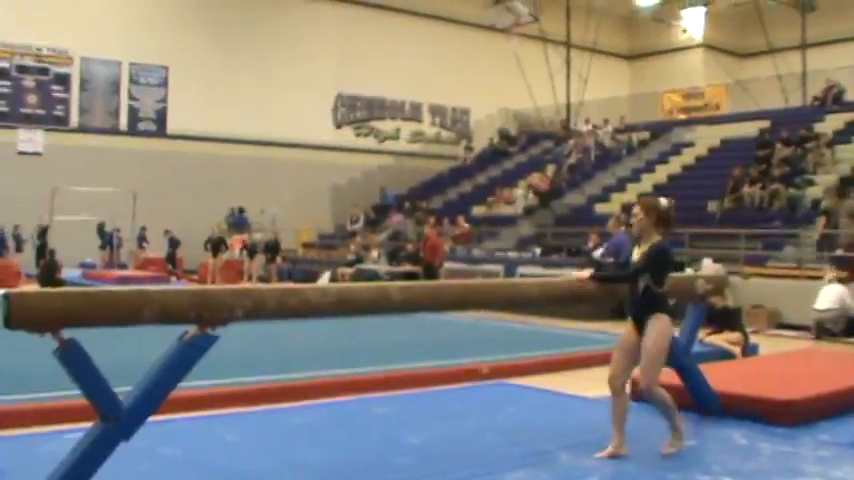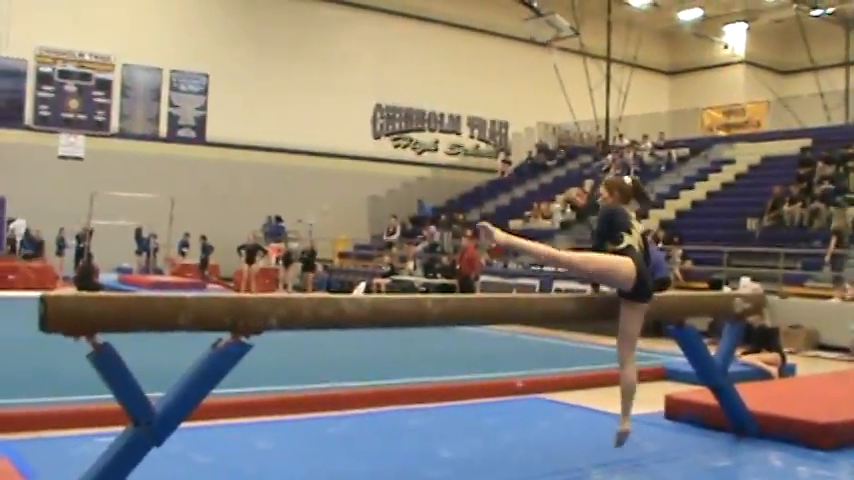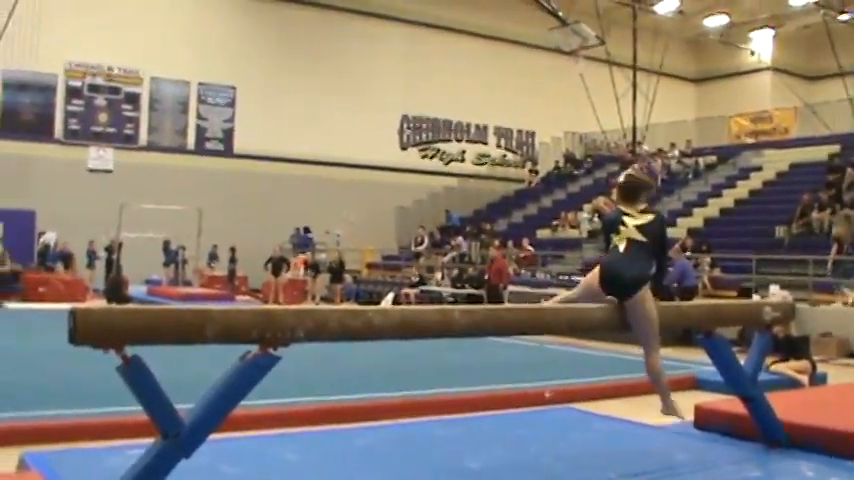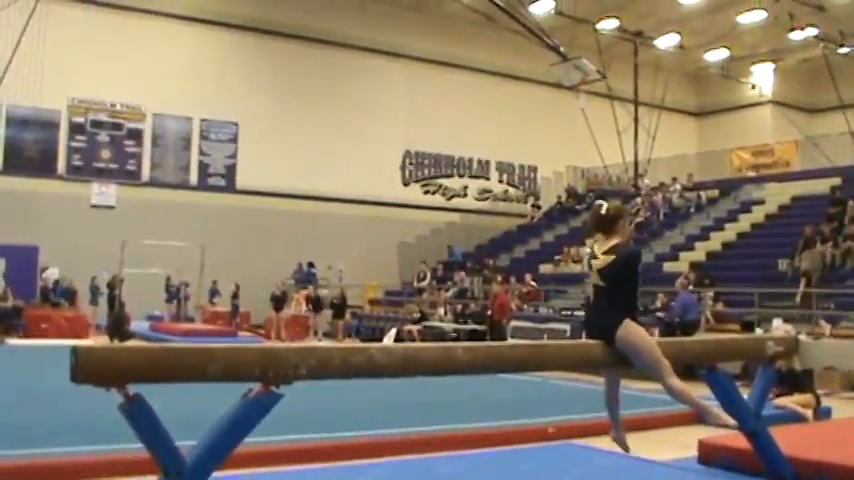
dt=0.5s
person 1, frame 1
left shoulder: (660, 249)
right shoulder: (638, 245)
left elbow: (629, 277)
right elbow: (628, 275)
left wrist: (592, 275)
right wrist: (592, 273)
left hip: (656, 318)
right hip: (636, 318)
left knee: (648, 385)
right knee: (615, 380)
left ankle: (677, 431)
right ankle: (618, 443)
person 1, frame 2
left shoulder: (610, 212)
right shoulder: (638, 225)
left elbow: (599, 246)
left wrist: (595, 279)
left hip: (628, 270)
right hip: (643, 287)
left knee: (563, 257)
right knee: (627, 357)
left ankle: (504, 240)
right ankle: (625, 419)
person 1, frame 3
left shoulder: (610, 218)
right shoulder: (659, 220)
right elbow: (662, 261)
right wrist: (655, 292)
left hip: (608, 272)
right hip: (636, 283)
left knee: (572, 297)
right knee: (651, 348)
right ankle: (667, 402)
person 1, frame 4
left shoulder: (594, 251)
right shoulder: (630, 253)
right elbow: (631, 293)
right wrist: (636, 325)
left hip: (593, 323)
right hip: (616, 323)
left knee: (611, 379)
right knee: (666, 374)
left ankle: (617, 430)
right ankle: (711, 414)
